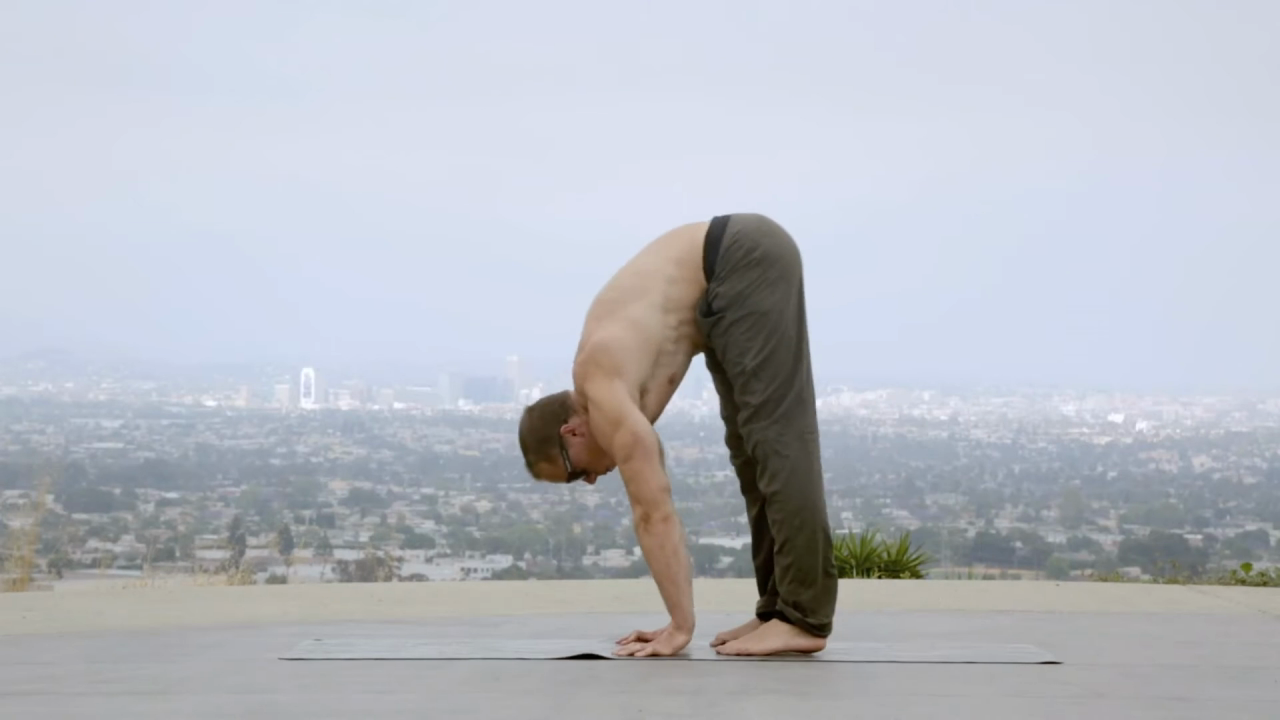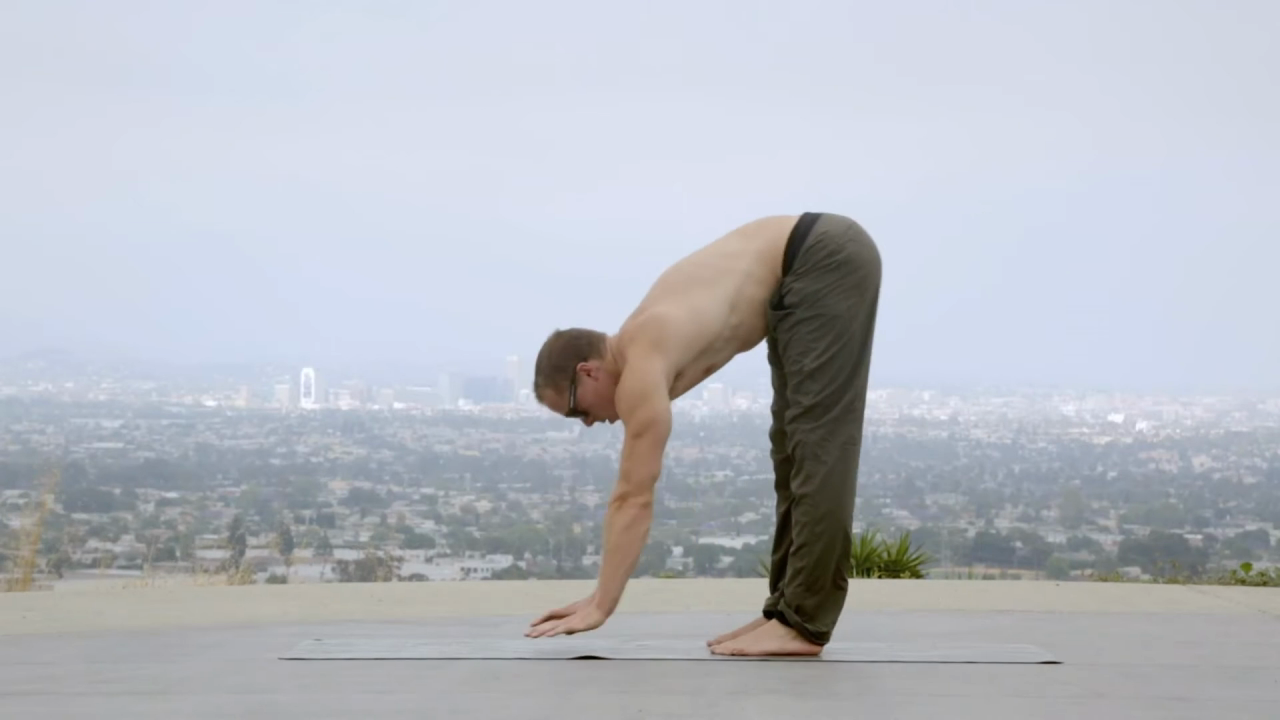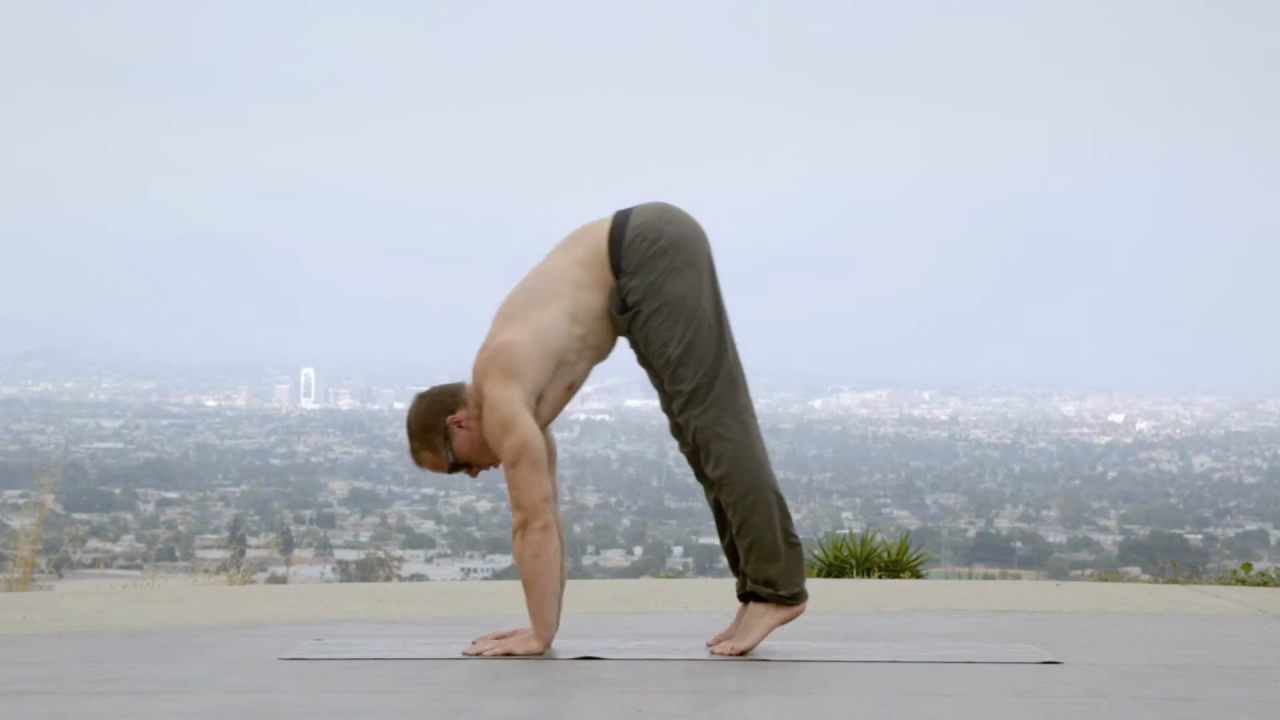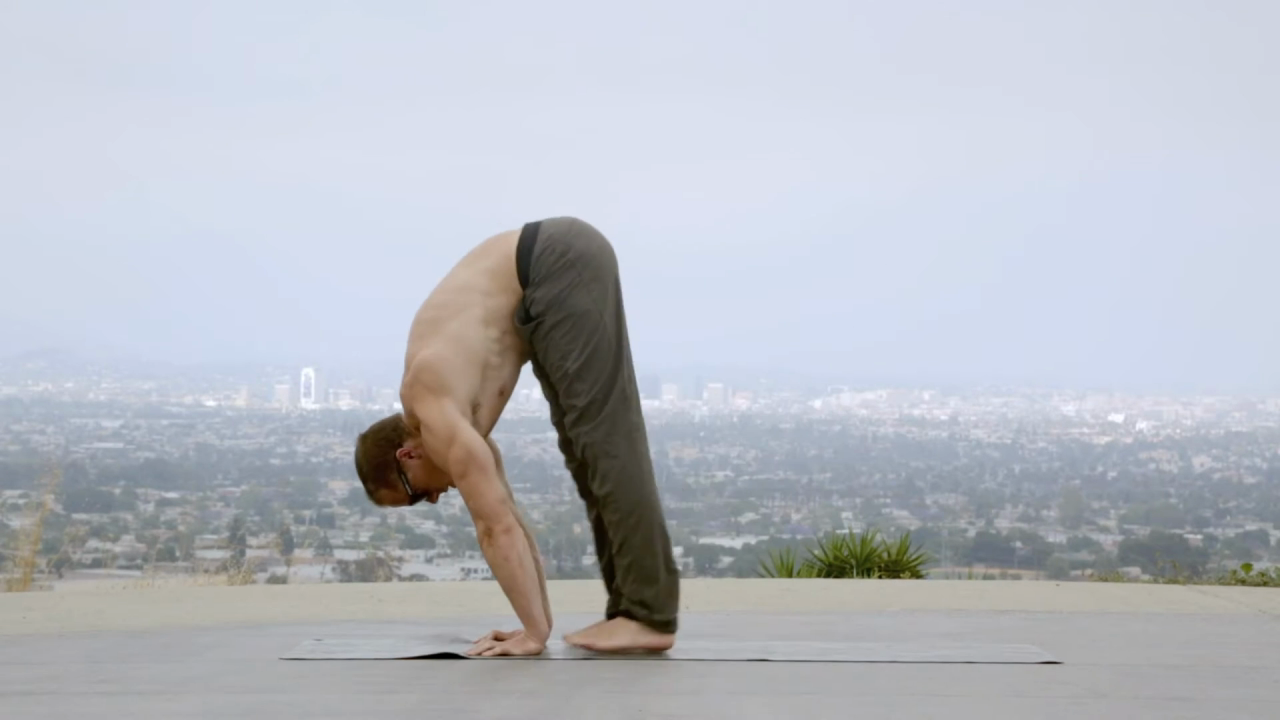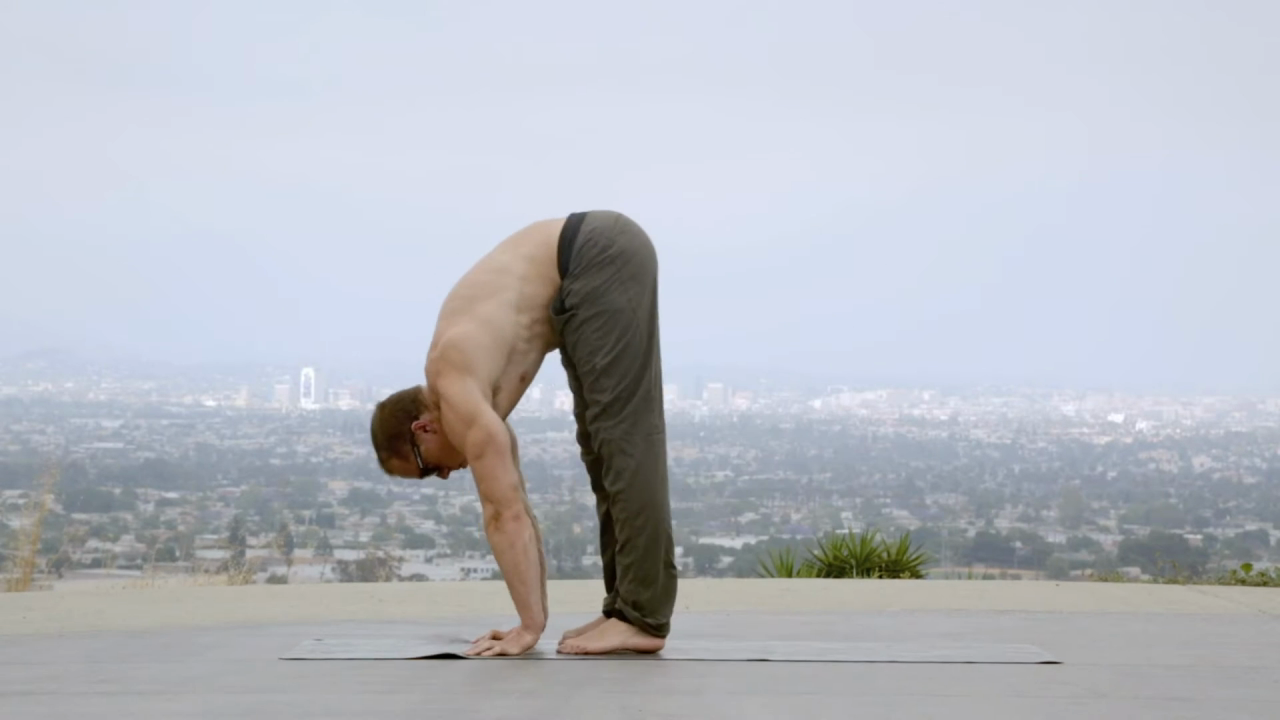
dt=0.3s
person 1, frame 1
left shoulder: (604, 401)
right shoulder: (622, 399)
left elbow: (655, 515)
right elbow: (659, 512)
left wrist: (681, 626)
right wrist: (678, 622)
left hip: (744, 256)
right hip: (735, 264)
left knee: (776, 438)
right knee: (753, 443)
left ankle: (804, 615)
right ankle: (785, 608)
person 1, frame 2
left shoulder: (638, 368)
right shoulder: (639, 353)
left elbow: (635, 497)
right elbow: (635, 493)
left wrist: (598, 604)
right wrist: (598, 597)
left hip: (826, 260)
right hip: (821, 266)
left knee: (820, 441)
right knee: (795, 443)
left ankle: (801, 621)
right ankle: (791, 610)
person 1, frame 3
left shoulder: (499, 404)
right shoulder: (522, 406)
left elbow: (535, 523)
right elbow: (544, 519)
left wrist: (540, 634)
right wrist: (544, 623)
left hip: (655, 248)
right hip: (656, 250)
left knee: (711, 423)
right knee: (701, 427)
left ankle: (774, 587)
right ankle: (762, 587)
person 1, frame 4
left shoulder: (436, 423)
right shoulder: (458, 418)
left elbow: (498, 528)
right elbow: (505, 522)
left wrist: (536, 631)
right wrist: (538, 624)
left hip: (561, 261)
right hip: (561, 263)
left knee: (605, 442)
right knee: (588, 446)
left ankle: (649, 613)
right ankle: (633, 608)
person 1, frame 5
left shoulder: (457, 398)
right shoulder: (476, 401)
left elbow: (505, 514)
right elbow: (513, 509)
left wrist: (530, 626)
right wrist: (534, 618)
left hip: (599, 255)
left knee: (623, 437)
right knee: (604, 440)
left ankle: (642, 617)
right ankle: (630, 608)
